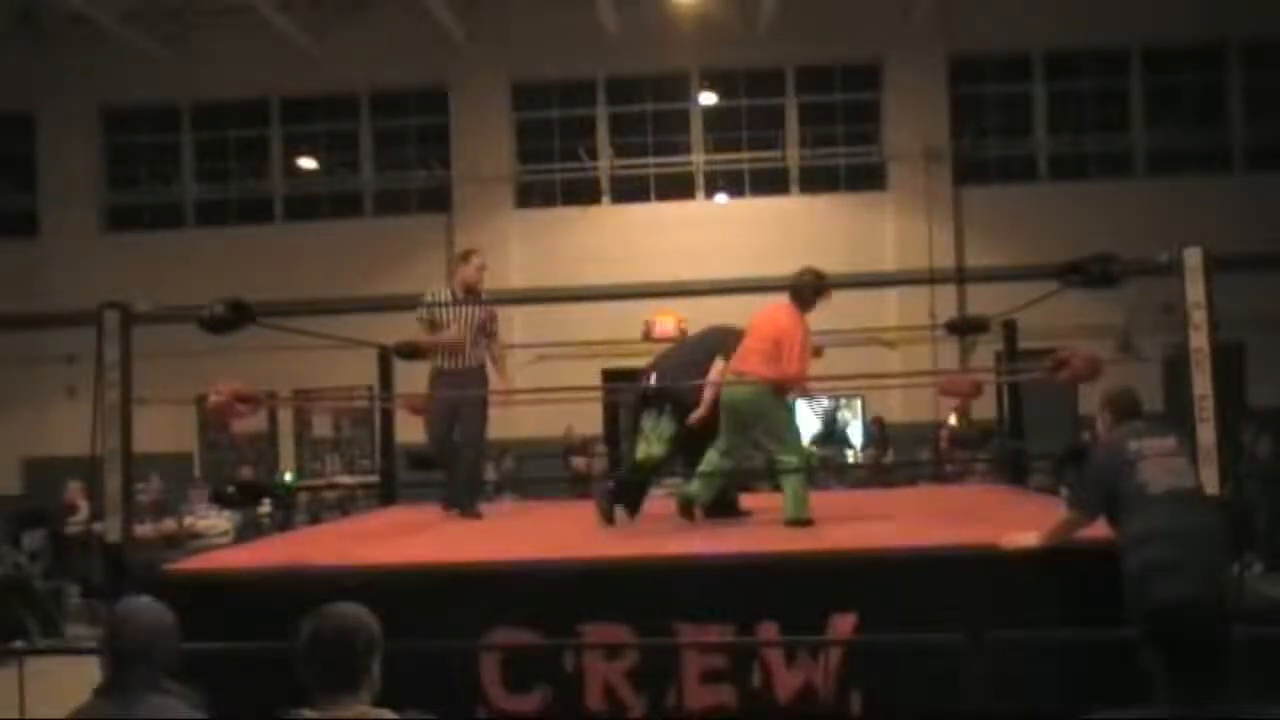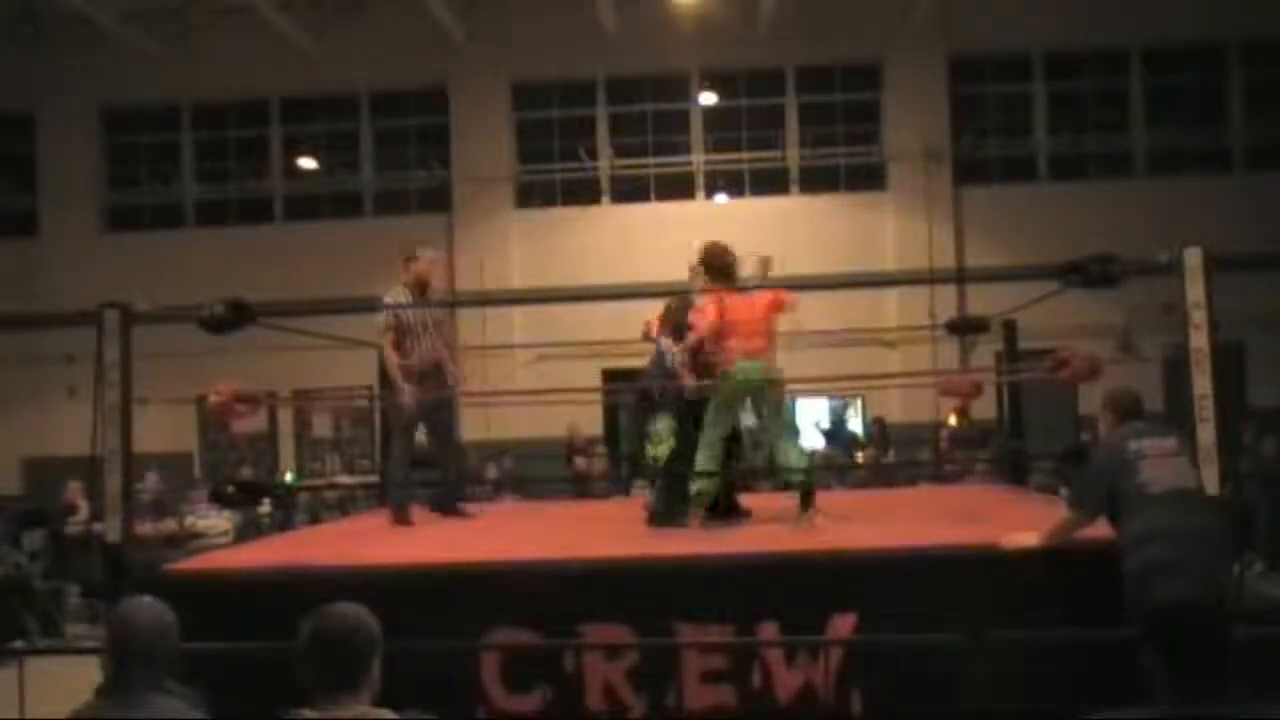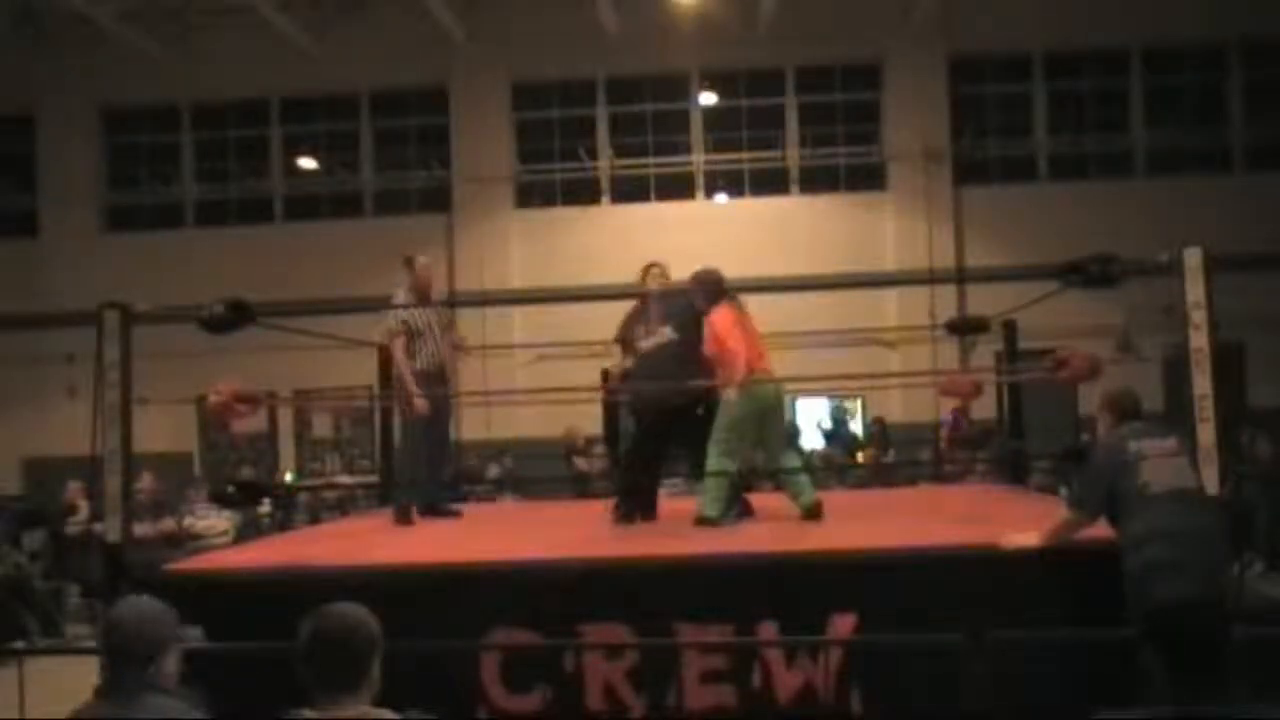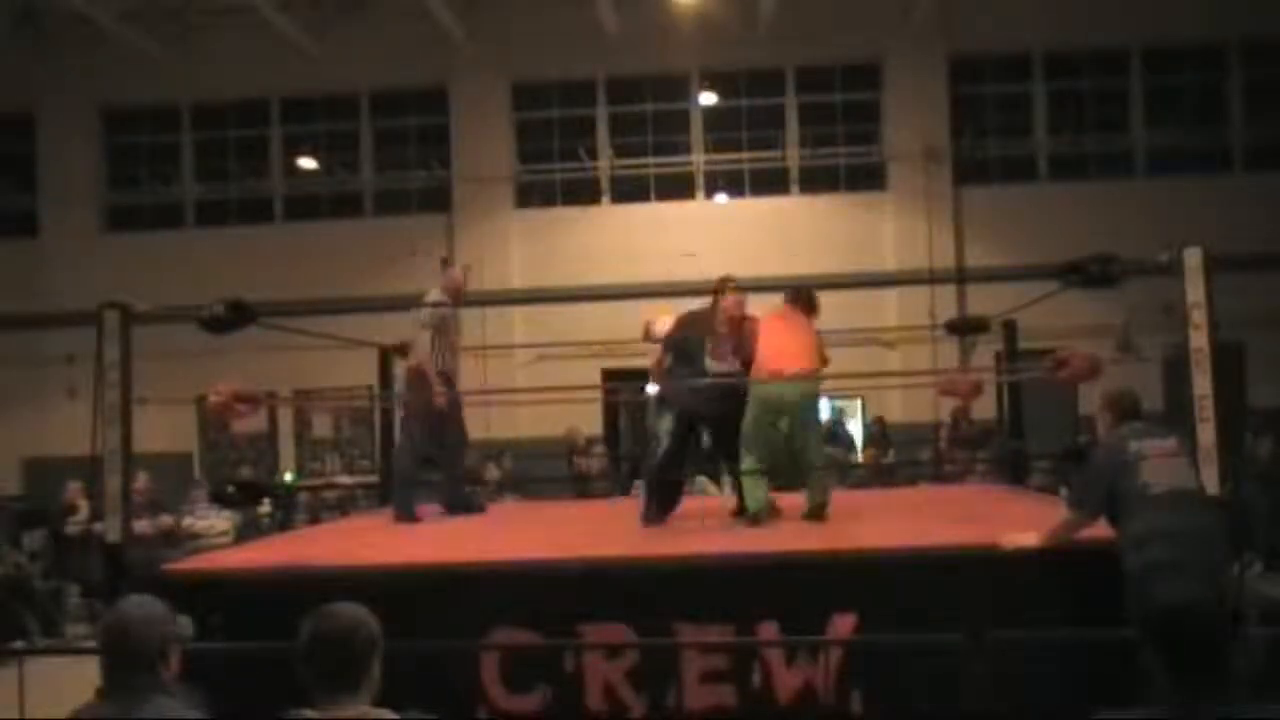
dt=0.7s
person 1, frame 1
left shoulder: (1109, 447)
right shoulder: (1173, 442)
left elbow: (1081, 514)
left wrist: (1039, 538)
left hip: (1157, 565)
right hip: (1207, 549)
left knee: (1172, 674)
right knee: (1208, 668)
person 1, frame 2
left shoulder: (1111, 448)
right shoulder: (1175, 442)
left elbow: (1082, 514)
left wrist: (1040, 539)
left hip: (1157, 566)
right hip: (1207, 552)
left knee: (1171, 675)
right knee: (1209, 669)
person 1, frame 3
left shoulder: (1110, 448)
right shoulder: (1173, 442)
left elbow: (1082, 515)
left wrist: (1040, 538)
left hip: (1157, 566)
right hip: (1207, 549)
left knee: (1171, 674)
right knee: (1209, 668)
person 1, frame 4
left shoulder: (1112, 448)
right shoulder: (1174, 443)
left elbow: (1082, 515)
left wrist: (1040, 538)
left hip: (1152, 560)
right hip: (1208, 554)
person 2, frame 1
left shoulder: (484, 304)
right shoulder: (433, 299)
left elbow: (493, 343)
right elbow: (421, 338)
left wrist: (503, 377)
right wrist: (444, 339)
left hip: (473, 379)
right hip: (442, 379)
left knee: (472, 440)
right knee: (439, 439)
left ankle: (468, 500)
right ankle: (454, 491)
person 2, frame 2
left shoulder: (433, 301)
right shoulder: (393, 302)
right elbow: (387, 348)
left wrist: (453, 366)
right wrist: (402, 385)
left hip: (436, 380)
right hip: (408, 383)
left knee: (448, 442)
right knee: (403, 446)
left ankle: (446, 501)
right ankle: (399, 507)
person 2, frame 3
left shoulder: (435, 304)
right shoulder: (399, 308)
left elbow: (450, 338)
right elbow: (398, 354)
right wrist: (414, 392)
left hip: (439, 382)
right hip: (416, 383)
left knee: (439, 445)
right knee: (412, 446)
left ankle: (431, 501)
right ankle: (403, 507)
person 2, frame 4
left shoulder: (450, 304)
right shoulder: (435, 303)
right elbow: (422, 347)
left wrist: (446, 385)
right wrist: (436, 387)
left hip: (444, 383)
right hip: (424, 382)
left knee: (455, 442)
right knee: (412, 446)
left ankle: (455, 498)
right ankle: (403, 507)
person 3, frame 1
left shoulder: (769, 311)
right shoulder: (797, 326)
right elbow: (791, 375)
left wrist: (806, 353)
right wrist: (801, 390)
left hip: (731, 387)
right hip: (760, 391)
left knee: (725, 447)
right knee: (789, 452)
left ankle: (694, 494)
right ankle: (797, 512)
person 3, frame 2
left shoulder: (712, 300)
right shoulder: (761, 296)
left elbow: (706, 329)
right elbow: (787, 301)
left wrist: (687, 343)
left hip: (731, 371)
right hip: (765, 370)
left knee: (713, 433)
right knee: (780, 431)
left ankle: (702, 490)
right ankle: (799, 480)
person 3, frame 3
left shoulder: (717, 317)
right shoulder: (735, 309)
left elbow: (742, 354)
left wrist: (734, 388)
left hip: (744, 391)
right hip: (769, 386)
left knee: (722, 452)
right knee: (779, 449)
left ankle: (710, 512)
right ankle: (809, 501)
person 3, frame 4
left shoulder: (770, 319)
right shoulder: (812, 331)
right elbow: (822, 361)
left hip: (764, 387)
right hip: (803, 387)
left knee: (753, 452)
right knee: (809, 446)
left ankle: (758, 508)
right ankle: (817, 505)
person 4, frame 1
left shoulder: (723, 336)
right shoulder: (736, 340)
right elbow: (719, 370)
right wrist: (704, 407)
right hip: (669, 386)
right knee: (655, 448)
right ankle: (613, 499)
person 4, frame 2
right shoulder: (678, 307)
right elbow: (666, 340)
right wrist: (685, 376)
left hip: (703, 388)
right hip: (671, 387)
right knee: (675, 450)
left ankle: (721, 505)
right ankle: (663, 511)
person 4, frame 3
left shoulder: (683, 301)
right shoulder: (635, 318)
right elbow: (628, 354)
right wrist: (622, 367)
left hip: (691, 393)
right hip: (650, 397)
left knee: (706, 449)
right knee: (641, 452)
right ankle: (631, 507)
person 4, frame 4
left shoulder: (748, 329)
right shoulder: (692, 323)
right elbow: (664, 352)
right wrist: (656, 380)
left hip: (727, 401)
right hip: (687, 398)
left knee: (743, 451)
right knee: (672, 453)
right ankle: (656, 507)
